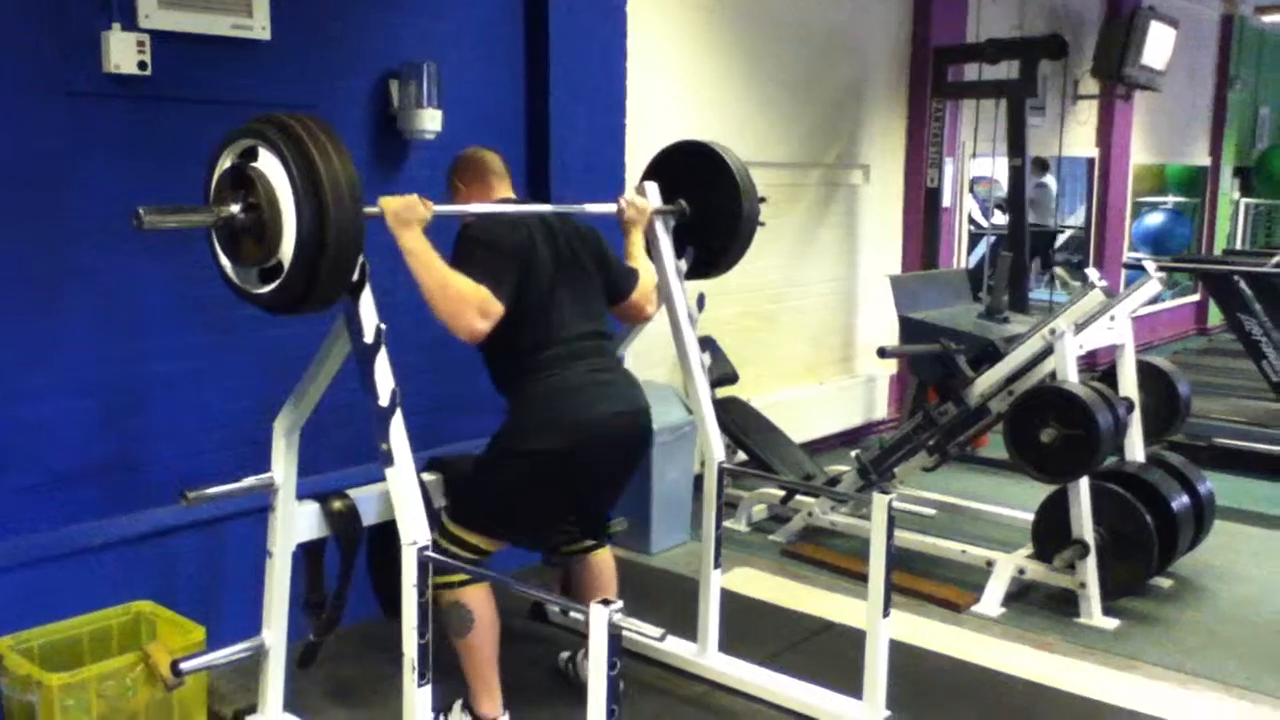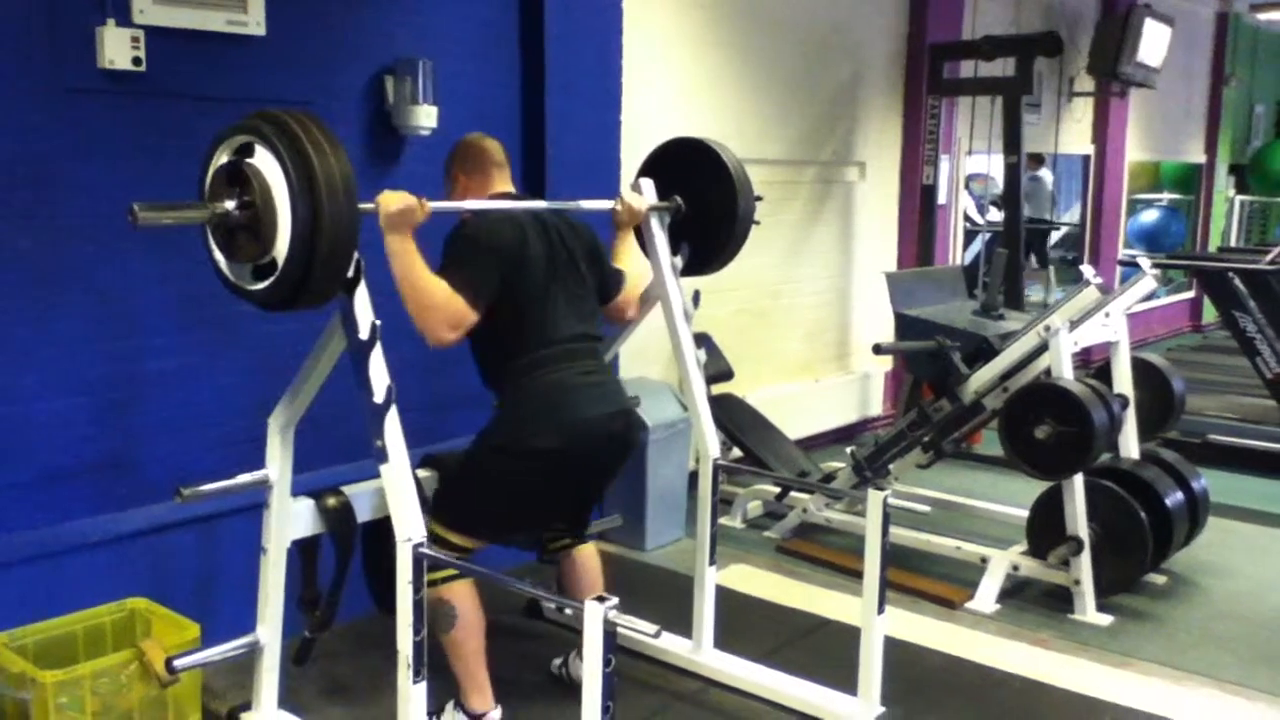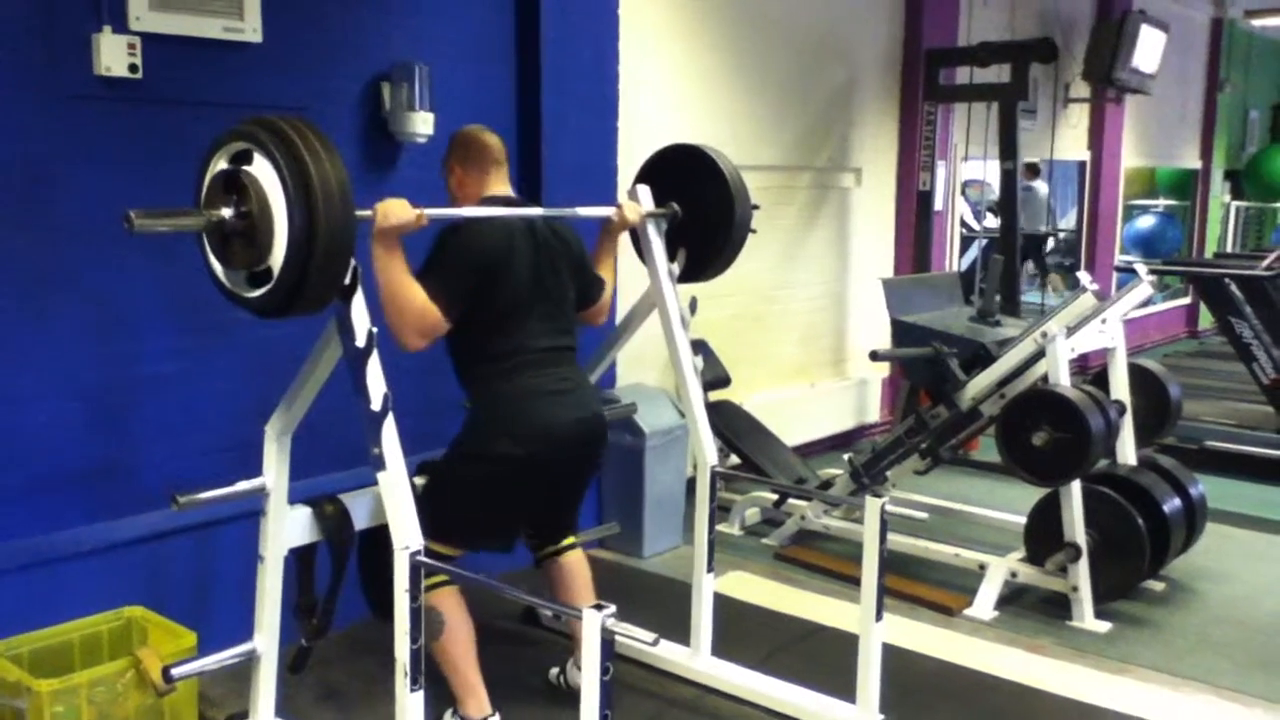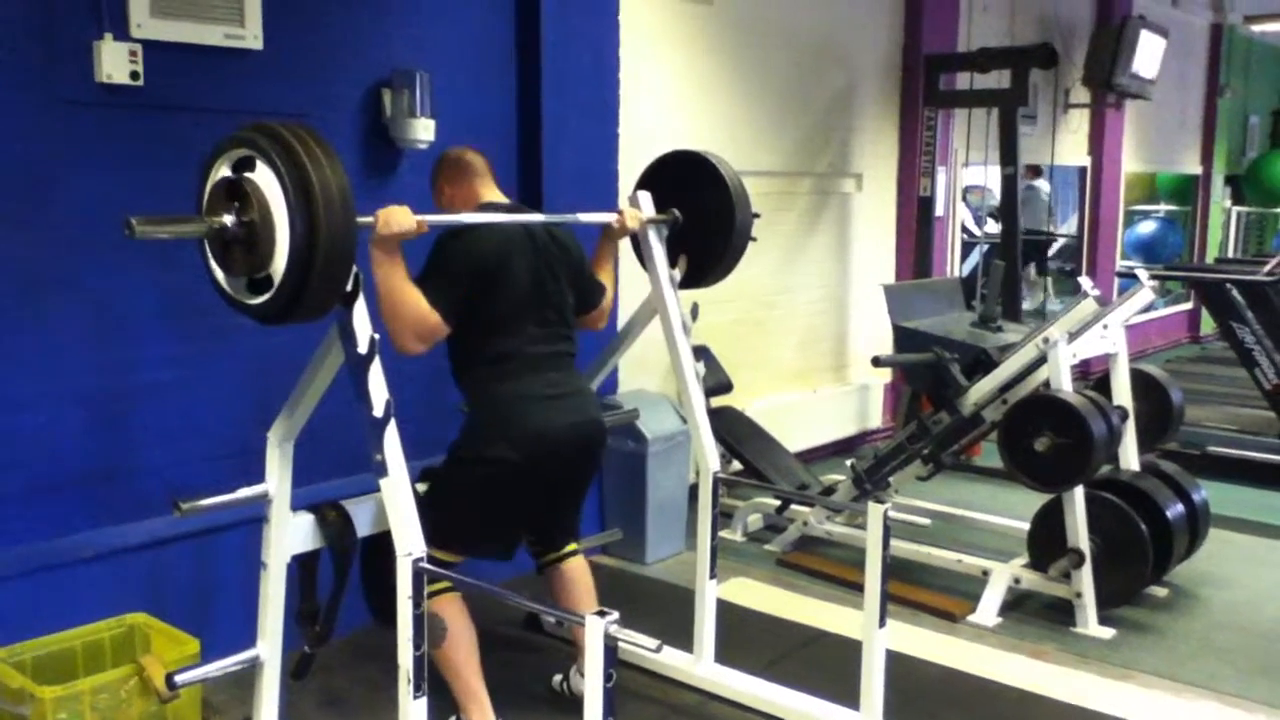
dt=0.2s
person 1, frame 1
left shoulder: (485, 233)
right shoulder: (575, 228)
left elbow: (474, 320)
right elbow: (643, 305)
left wrist: (411, 235)
right wrist: (635, 231)
left hip: (559, 422)
right hip: (629, 412)
left knee: (451, 555)
right knee: (582, 529)
right ankle: (599, 662)
person 1, frame 2
left shoulder: (480, 231)
right shoulder: (570, 225)
left elbow: (444, 325)
right elbow: (626, 306)
left wrist: (399, 237)
right wrist: (627, 230)
left hip: (544, 422)
right hip: (613, 413)
left knee: (437, 552)
right knee: (565, 528)
right ankle: (592, 660)
person 1, frame 3
left shoulder: (468, 234)
right shoulder: (558, 230)
left elbow: (416, 331)
right elbow: (596, 311)
left wrist: (386, 244)
right wrist: (613, 236)
left hip: (513, 425)
right hip: (582, 415)
left knee: (424, 559)
right knee: (553, 534)
right ankle: (588, 666)
person 1, frame 4
left shoulder: (465, 240)
right shoulder: (557, 234)
left elbow: (414, 334)
right elbow: (595, 315)
left wrist: (385, 249)
right wrist: (612, 241)
left hip: (511, 430)
right hip: (581, 419)
left knee: (425, 566)
right knee: (556, 540)
right ankle: (592, 672)
